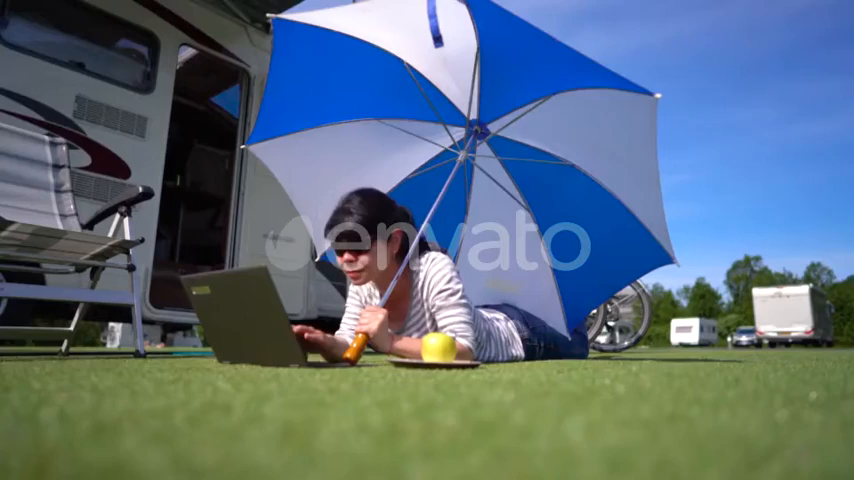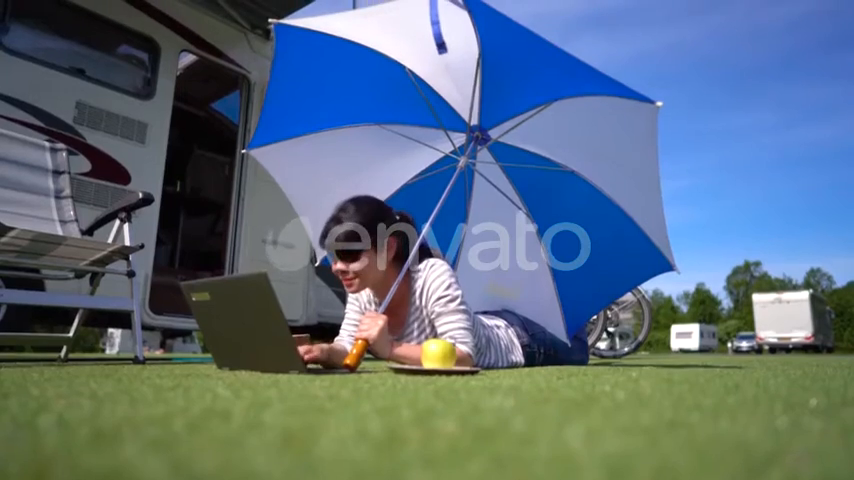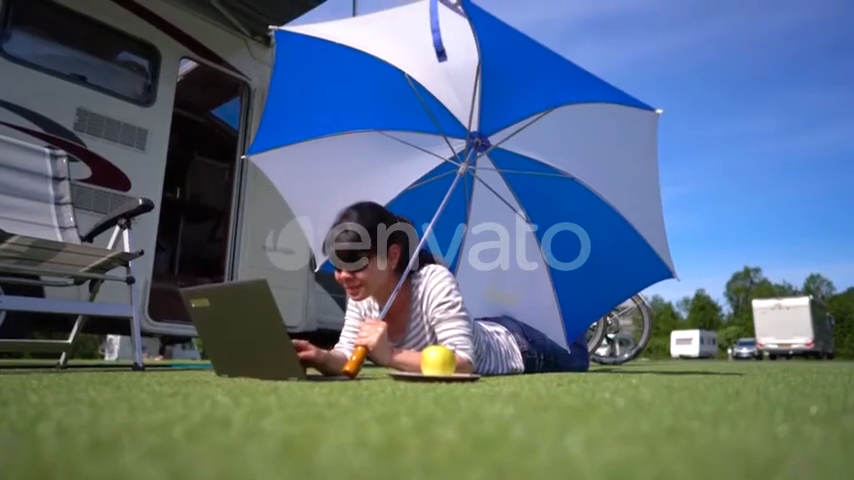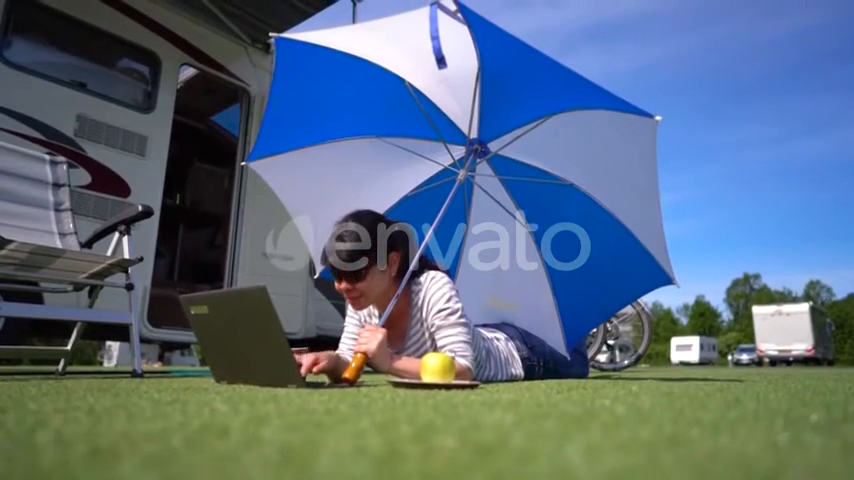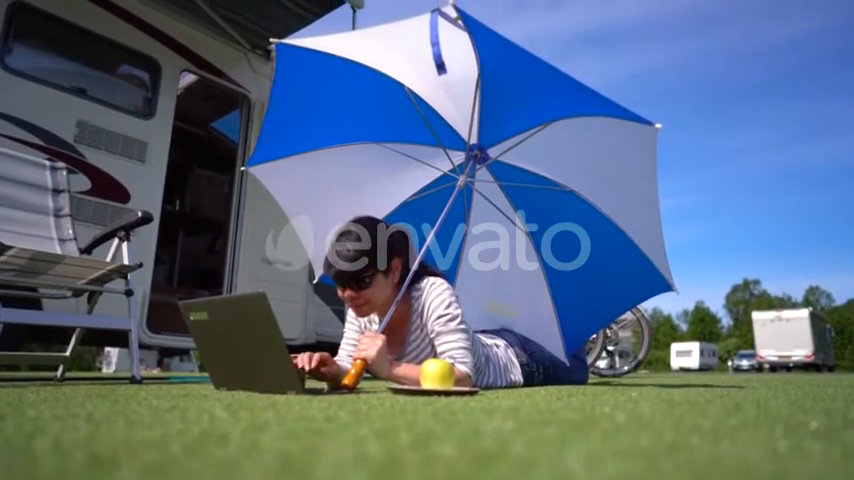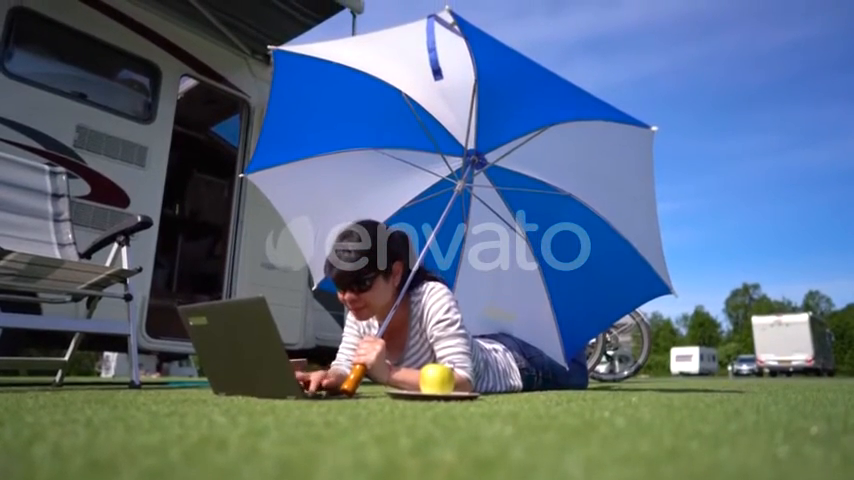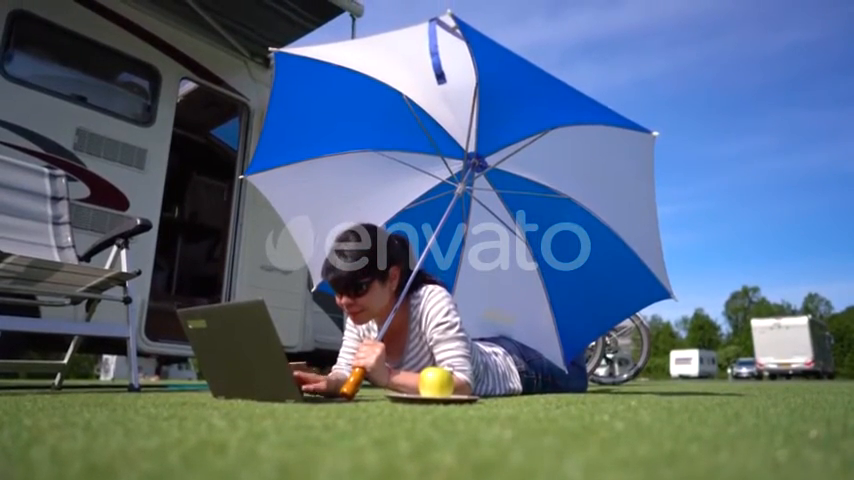
dt=0.5s
person 1, frame 1
left shoulder: (435, 269)
right shoulder: (361, 284)
left elbow: (464, 350)
right elbow: (346, 345)
left wrist: (392, 343)
right wrist: (323, 342)
left hip: (516, 335)
person 1, frame 2
left shoulder: (434, 276)
right shoulder: (361, 291)
left elbow: (463, 357)
right elbow: (346, 351)
left wrist: (391, 350)
right wrist: (325, 353)
left hip: (516, 342)
person 1, frame 3
left shoulder: (435, 282)
right shoulder: (361, 298)
left elbow: (464, 363)
right elbow: (345, 358)
left wrist: (391, 356)
right wrist: (322, 358)
left hip: (516, 348)
person 1, frame 4
left shoulder: (434, 288)
right shoulder: (360, 304)
left elbow: (463, 370)
right elbow: (347, 368)
left wrist: (391, 362)
right wrist: (331, 363)
left hip: (516, 354)
person 1, frame 5
left shoulder: (433, 293)
right shoulder: (359, 310)
left elbow: (463, 376)
right elbow: (344, 371)
left wrist: (390, 369)
right wrist: (328, 369)
left hip: (514, 360)
person 1, frame 6
left shoulder: (433, 298)
right shoulder: (359, 315)
left elbow: (462, 382)
right elbow: (343, 372)
left wrist: (389, 374)
right wrist: (329, 378)
left hip: (514, 365)
person 1, frame 7
left shoulder: (432, 301)
right shoulder: (359, 318)
left elbow: (462, 384)
right elbow: (343, 376)
left wrist: (389, 377)
right wrist: (328, 382)
left hip: (513, 368)
